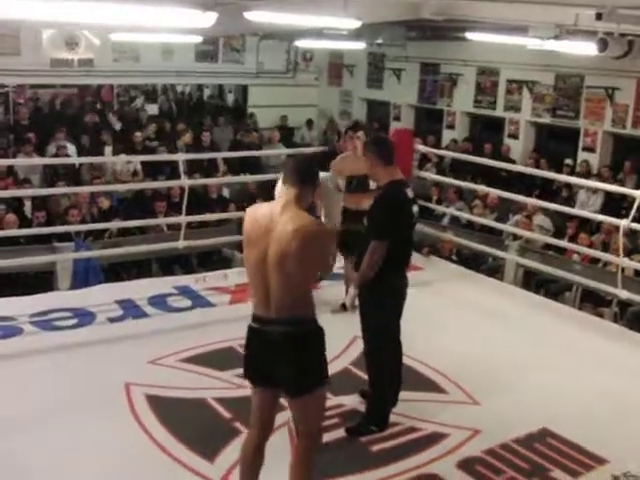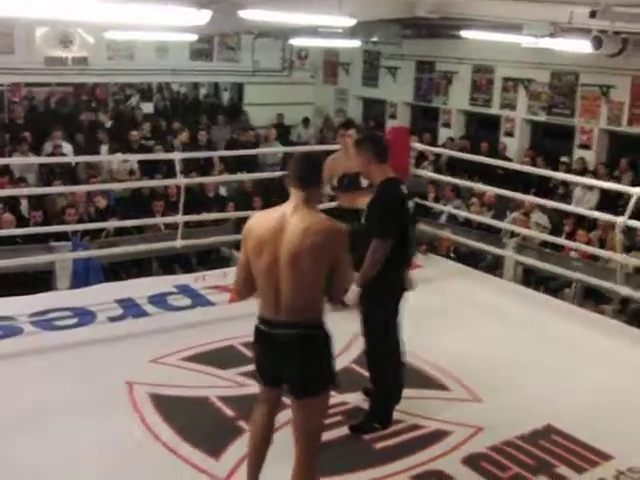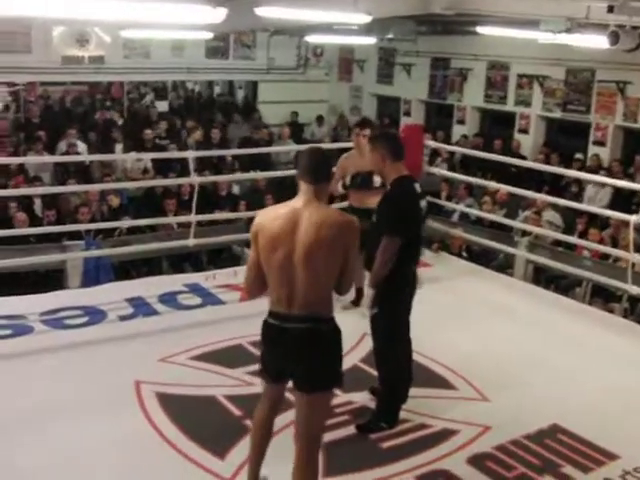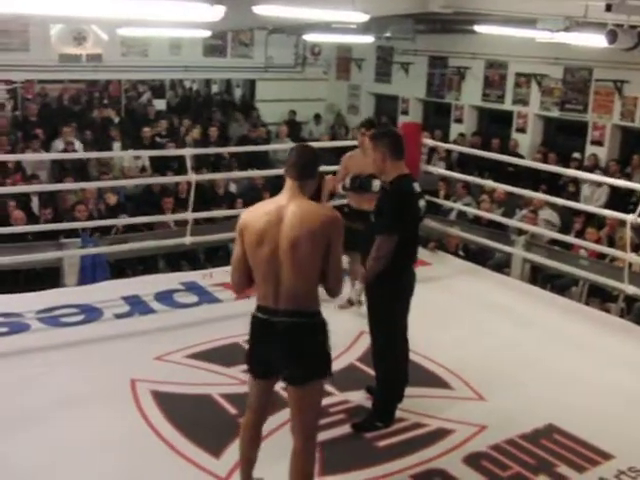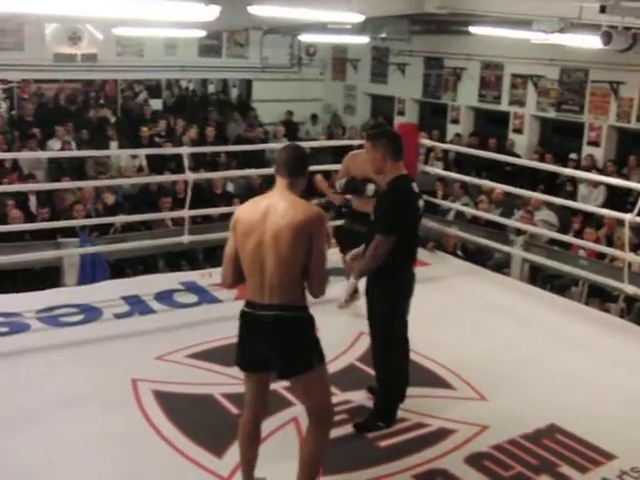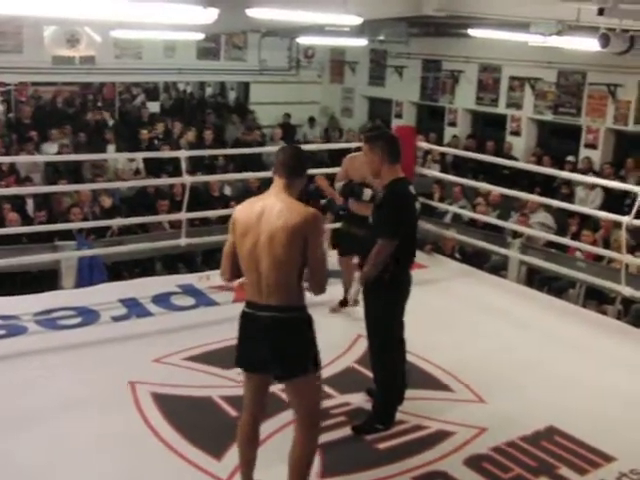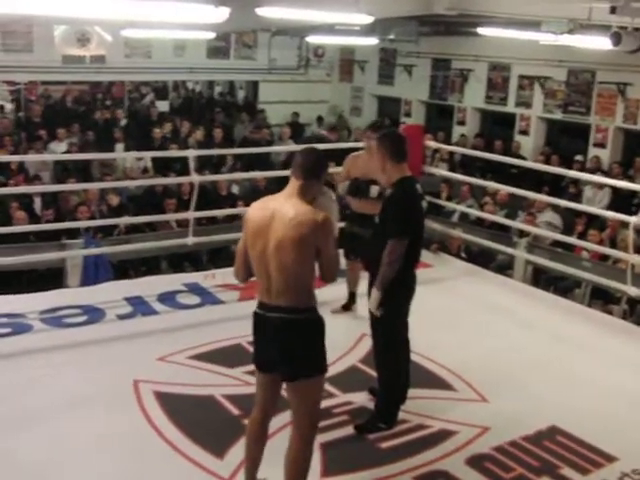
dt=0.2s
person 1, frame 1
left shoulder: (252, 215)
right shoulder: (317, 230)
left hip: (259, 334)
right hip: (299, 337)
left knee: (259, 427)
right knee: (307, 439)
person 1, frame 2
left shoulder: (254, 224)
right shoulder: (332, 231)
left elbow: (240, 290)
right elbow: (336, 295)
left hip: (266, 335)
right hip: (307, 340)
left knee: (266, 404)
right knee: (307, 444)
person 1, frame 3
left shoulder: (263, 220)
right shoulder: (345, 225)
left elbow: (252, 289)
right elbow: (343, 287)
left hip: (275, 329)
right hip: (317, 334)
left knee: (269, 401)
right knee: (308, 441)
person 1, frame 4
left shoulder: (249, 216)
right shoulder: (328, 220)
left elbow: (238, 284)
right elbow: (334, 289)
left hip: (263, 325)
right hip: (304, 329)
left knee: (256, 410)
right knee: (305, 435)
person 1, frame 5
left shoulder: (243, 212)
right shoulder: (312, 216)
left elbow: (229, 279)
right elbow: (317, 289)
left hip: (251, 320)
right hip: (291, 323)
left knee: (253, 410)
right knee: (321, 417)
person 1, frame 6
left shoulder: (241, 211)
right shoulder: (307, 217)
left elbow: (228, 274)
right elbow: (318, 286)
left hip: (252, 319)
right hip: (289, 323)
left knee: (252, 411)
right knee: (308, 423)
person 1, frame 7
left shoulder: (254, 210)
right shoulder: (317, 219)
left elbow: (241, 273)
right elbow: (329, 275)
left hip: (263, 319)
right hip: (299, 324)
left knee: (262, 407)
right knee: (304, 425)
person 2, frame 1
left shoulder: (385, 199)
right shoulder: (405, 190)
left elbow: (377, 250)
left wrist: (356, 284)
left hip: (380, 284)
right hip: (396, 278)
left knee: (377, 347)
right knee: (390, 339)
left ankle: (377, 415)
right ankle: (388, 393)
person 2, frame 2
left shoulder: (383, 197)
right shoulder: (398, 188)
left elbow: (379, 248)
left wrist: (358, 284)
left hip: (380, 282)
right hip: (393, 277)
left knee: (378, 343)
right knee: (388, 337)
left ankle: (380, 413)
right ankle: (391, 390)
person 2, frame 3
left shoulder: (395, 196)
right shoulder: (411, 186)
left elbow: (388, 247)
left wrist: (372, 286)
left hip: (391, 281)
right hip: (404, 276)
left knee: (386, 343)
right knee: (399, 336)
left ankle: (387, 412)
right ankle: (398, 389)
person 2, frame 4
left shoulder: (393, 194)
right shoulder: (411, 186)
left elbow: (384, 246)
left wrist: (363, 280)
left hip: (388, 280)
right hip: (403, 274)
left knee: (384, 343)
right knee: (396, 336)
left ankle: (383, 411)
right ankle: (395, 389)
person 2, frame 5
left shoulder: (393, 194)
right shoulder: (409, 186)
left elbow: (382, 246)
left wrist: (355, 277)
right wrist: (362, 251)
left hip: (387, 280)
right hip: (401, 274)
left knee: (384, 343)
right knee: (396, 337)
left ankle: (385, 411)
right ankle: (396, 389)
person 2, frame 6
left shoulder: (392, 197)
right shoulder: (404, 188)
left elbow: (383, 249)
left wrist: (360, 281)
left hip: (384, 283)
right hip: (397, 277)
left knee: (382, 345)
right knee: (393, 338)
left ankle: (383, 414)
right ankle: (394, 391)
person 2, frame 7
left shoulder: (400, 197)
right shoulder: (410, 187)
left elbow: (394, 249)
left wrist: (377, 289)
left hip: (392, 282)
right hip: (402, 278)
left knee: (386, 344)
right knee: (397, 338)
left ankle: (386, 413)
right ankle: (397, 390)
person 3, frame 1
right shoulder: (339, 161)
right elbow: (332, 188)
left wrist: (371, 184)
right wrist: (342, 185)
right hip: (349, 214)
right knee: (349, 259)
right ankle: (349, 298)
person 3, frame 2
right shoulder: (332, 161)
right elbow: (324, 187)
left wrist: (365, 182)
right wrist: (333, 187)
right hip: (343, 213)
left knee: (366, 257)
person 3, frame 3
right shoulder: (345, 160)
right elbow: (335, 188)
left wrist: (380, 182)
right wrist: (347, 184)
right hip: (355, 212)
right ankle: (359, 295)
person 3, frame 4
right shoulder: (349, 158)
right elbow: (336, 185)
left wrist: (378, 185)
right wrist: (347, 184)
right hip: (353, 213)
right knee: (353, 256)
right ankle: (355, 294)
person 3, frame 5
right shoulder: (352, 157)
right elbow: (339, 183)
left wrist: (375, 191)
right hip: (353, 214)
right knee: (347, 255)
right ankle: (353, 291)
person 3, frame 6
right shoulder: (350, 160)
right elbow: (338, 184)
left wrist: (373, 196)
left hip: (372, 222)
right hip: (351, 217)
right knee: (345, 259)
right ankle: (347, 297)
person 3, frame 7
right shoulder: (352, 160)
right elbow: (341, 186)
left wrist: (380, 193)
right wrist: (347, 189)
left hip: (377, 220)
right hip: (354, 217)
right knee: (352, 261)
right ankle: (350, 300)
